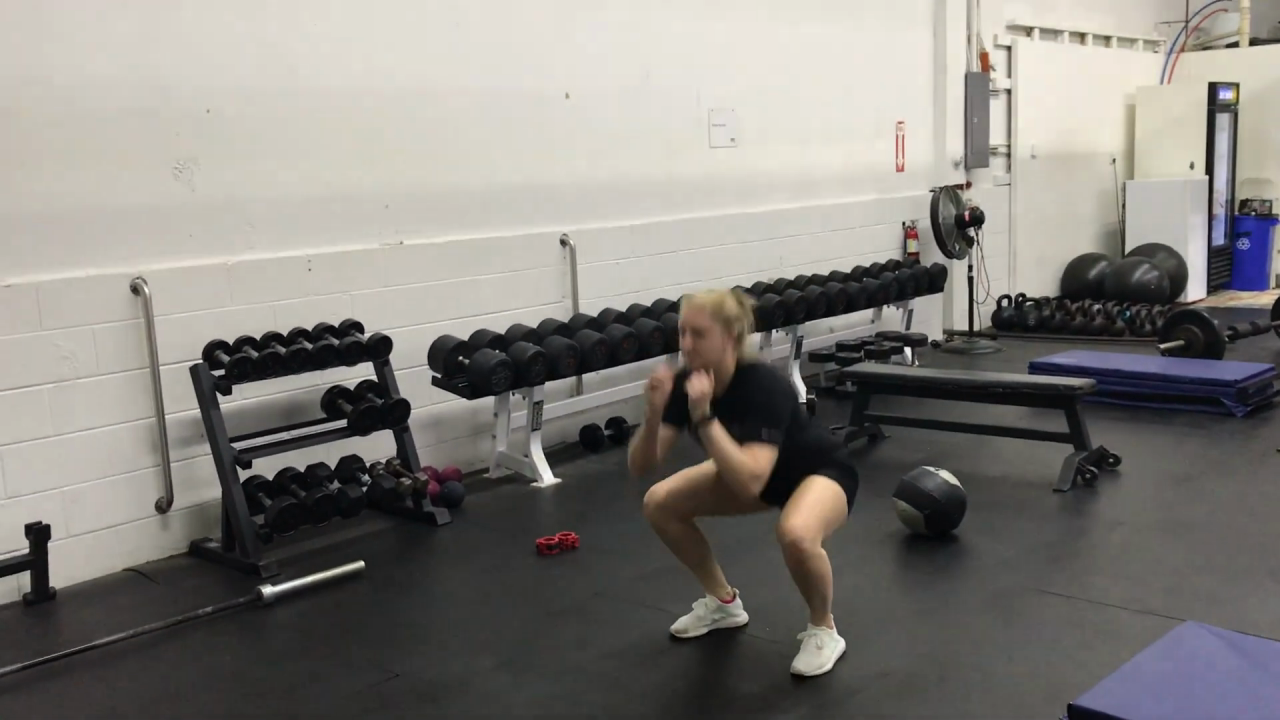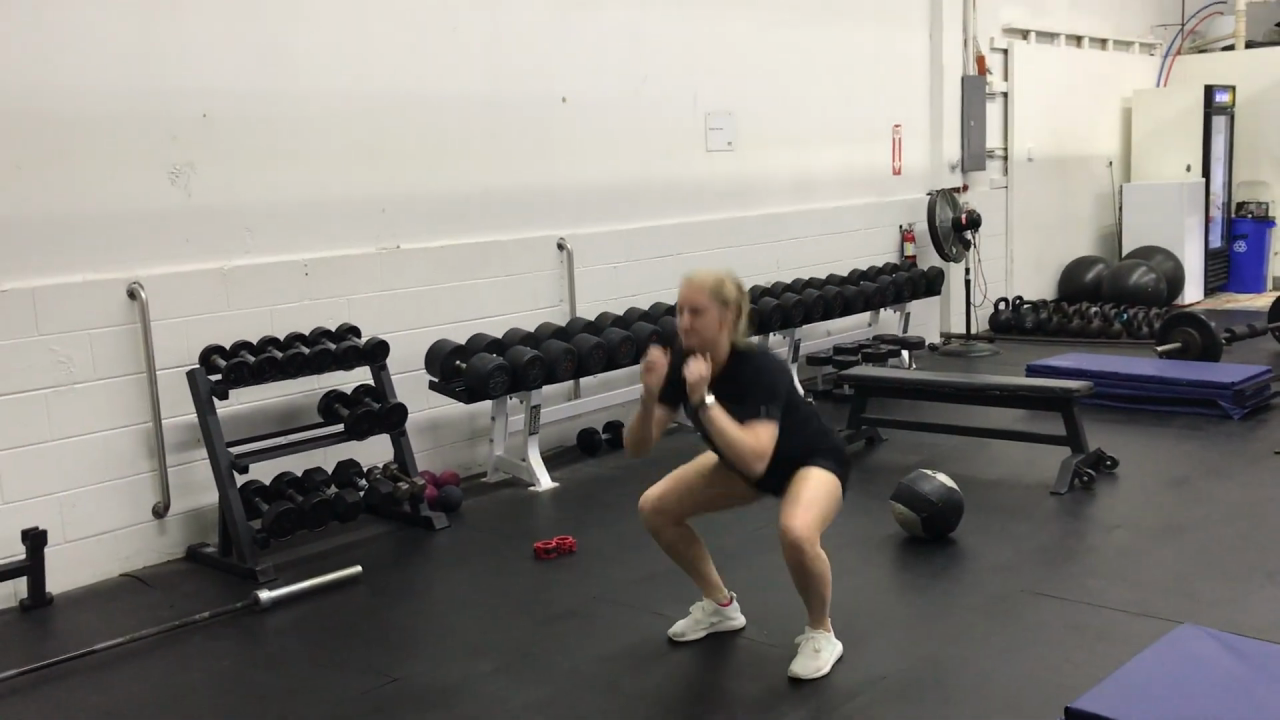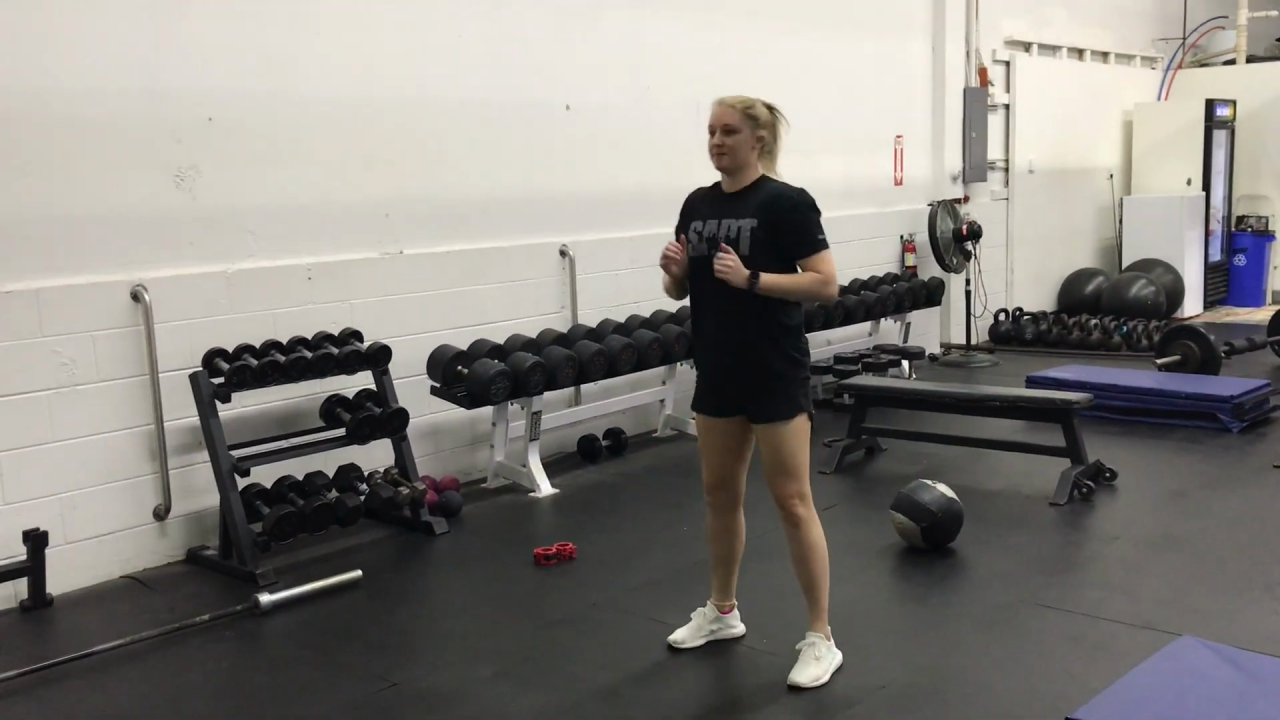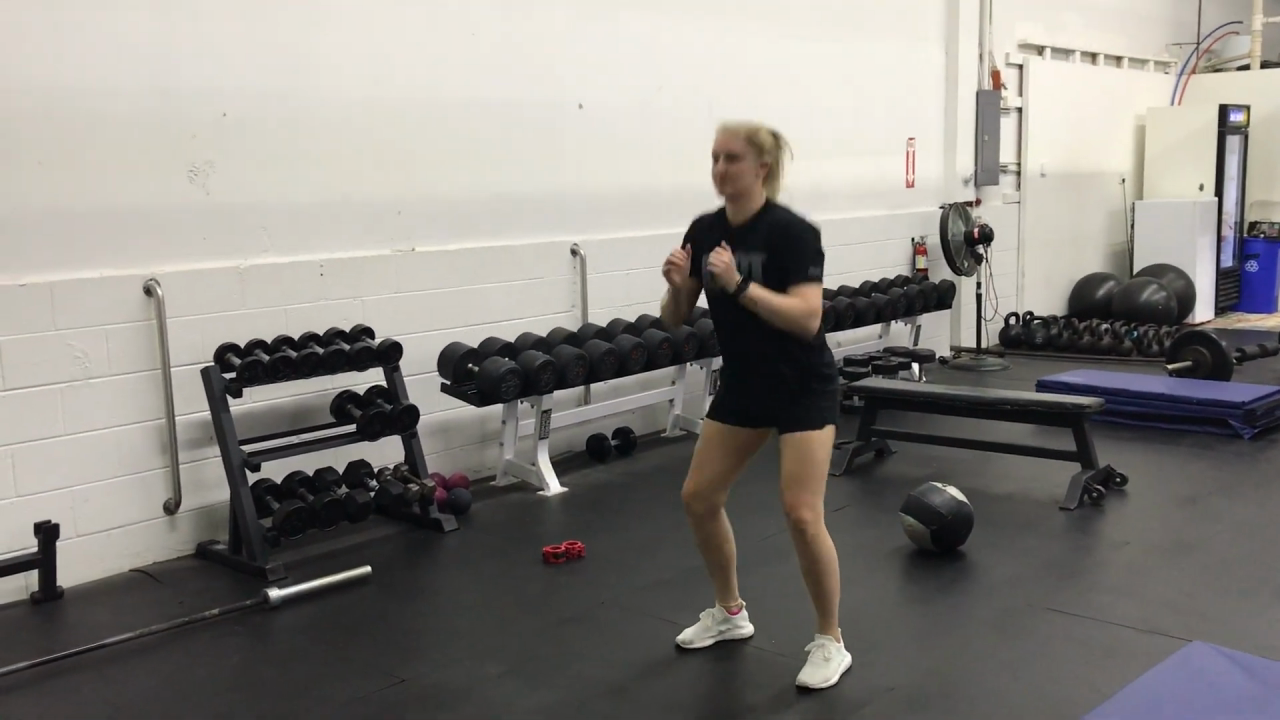
dt=0.5s
person 1, frame 1
left shoulder: (764, 388)
right shoulder: (688, 382)
left elbow: (749, 484)
right elbow: (640, 465)
left wrist: (704, 418)
right wrist: (654, 412)
left hip: (821, 471)
left knee: (795, 534)
right knee: (658, 504)
left ankle: (824, 628)
right ankle: (723, 601)
person 1, frame 2
left shoulder: (759, 369)
right shoulder: (682, 361)
left elbow: (755, 461)
right elbow: (637, 446)
left wrist: (704, 400)
right wrist: (650, 393)
left hip: (811, 458)
right hip: (741, 457)
left knee: (795, 534)
right knee: (654, 507)
left ankle: (821, 634)
right ankle: (719, 603)
person 1, frame 3
left shoulder: (786, 202)
right shoulder: (697, 204)
left elbow: (826, 285)
right elbow: (678, 291)
left wrist: (750, 278)
right wrist: (674, 268)
left hip: (775, 375)
right hip: (717, 375)
left knee: (791, 501)
right knee: (720, 495)
left ankle: (821, 639)
right ankle: (722, 612)
person 1, frame 4
left shoulder: (791, 231)
right shoulder: (704, 231)
left elbow: (806, 320)
right elbow: (674, 318)
left wrist: (737, 283)
right wrist: (677, 284)
left hip: (804, 391)
right hip: (741, 390)
left knee: (801, 514)
right knee: (698, 499)
left ankle: (830, 641)
right ankle: (729, 613)
